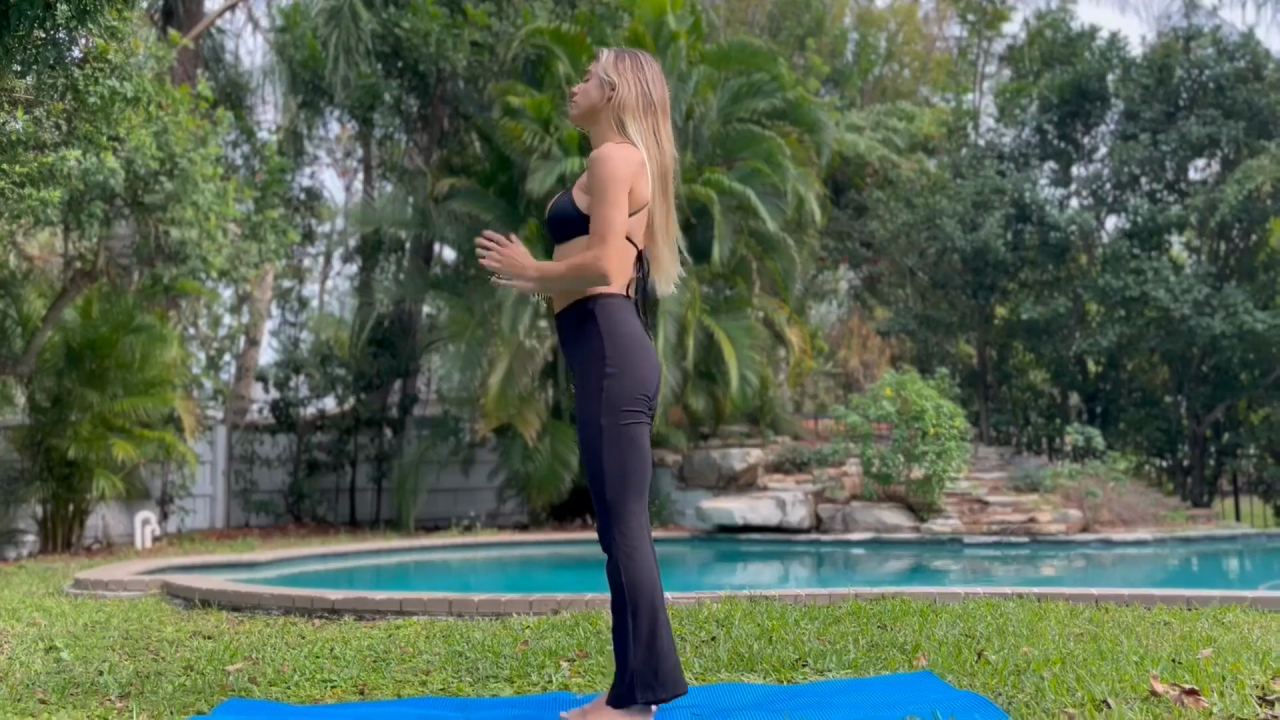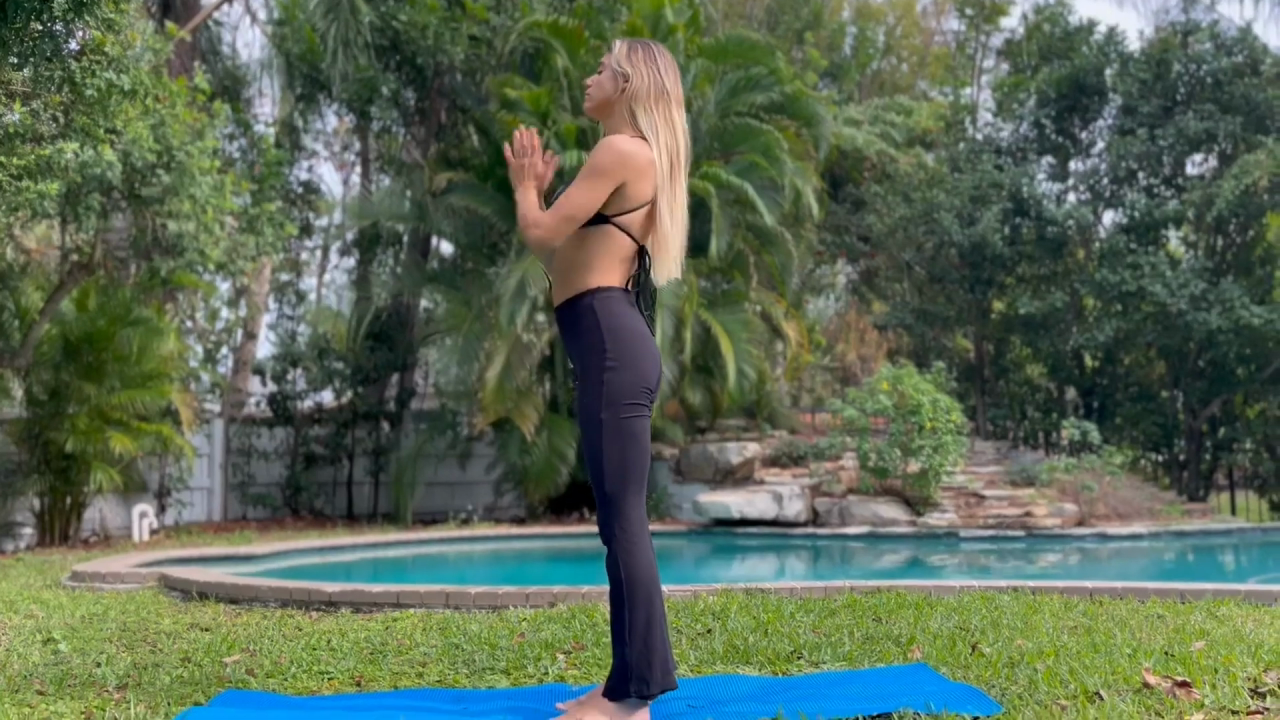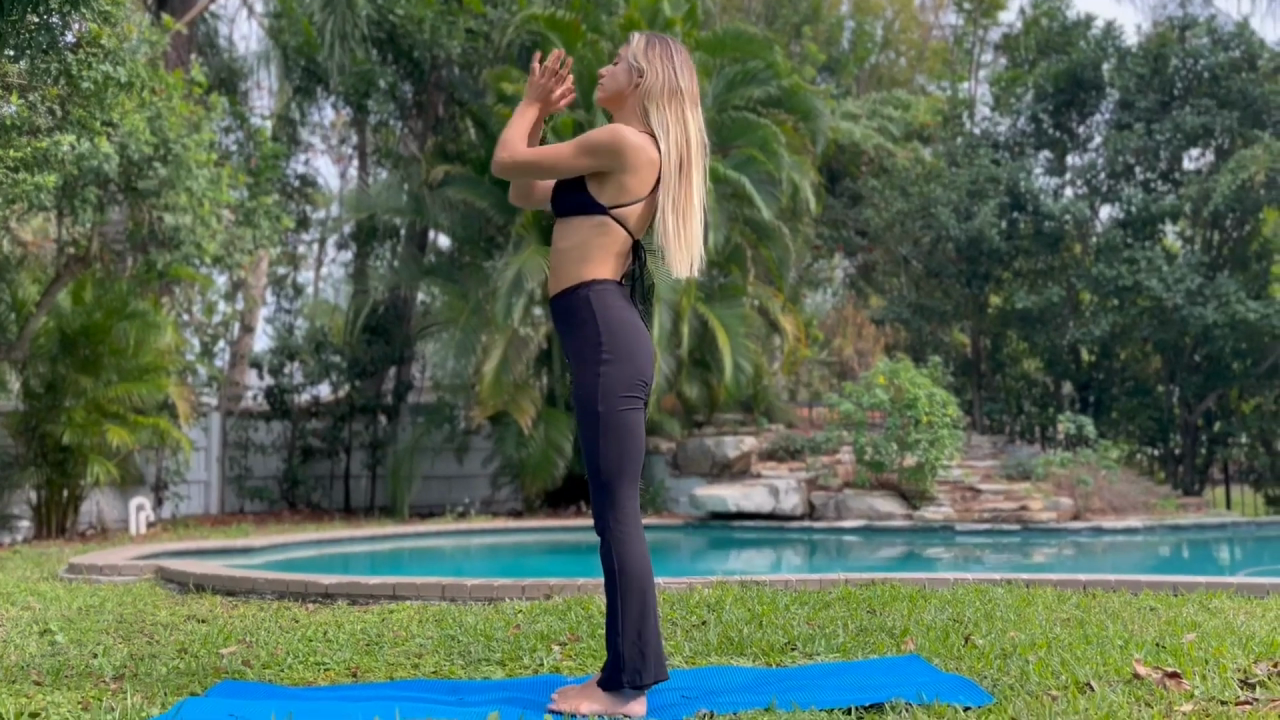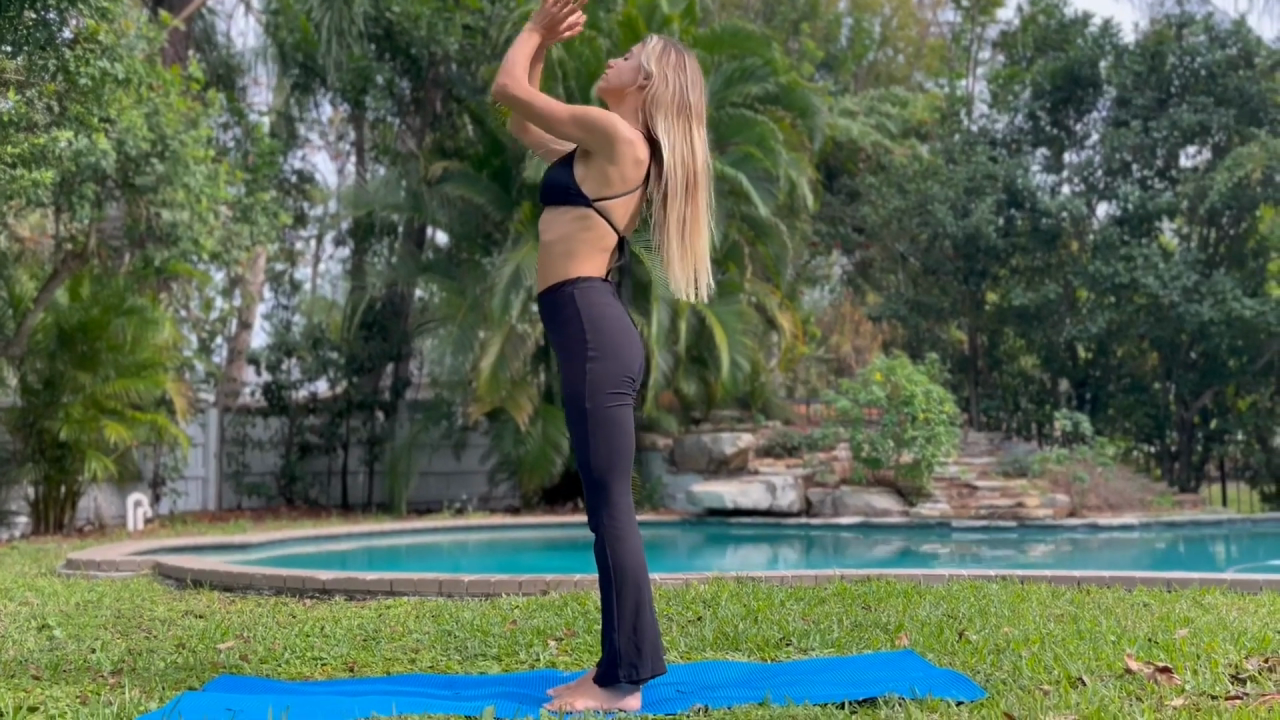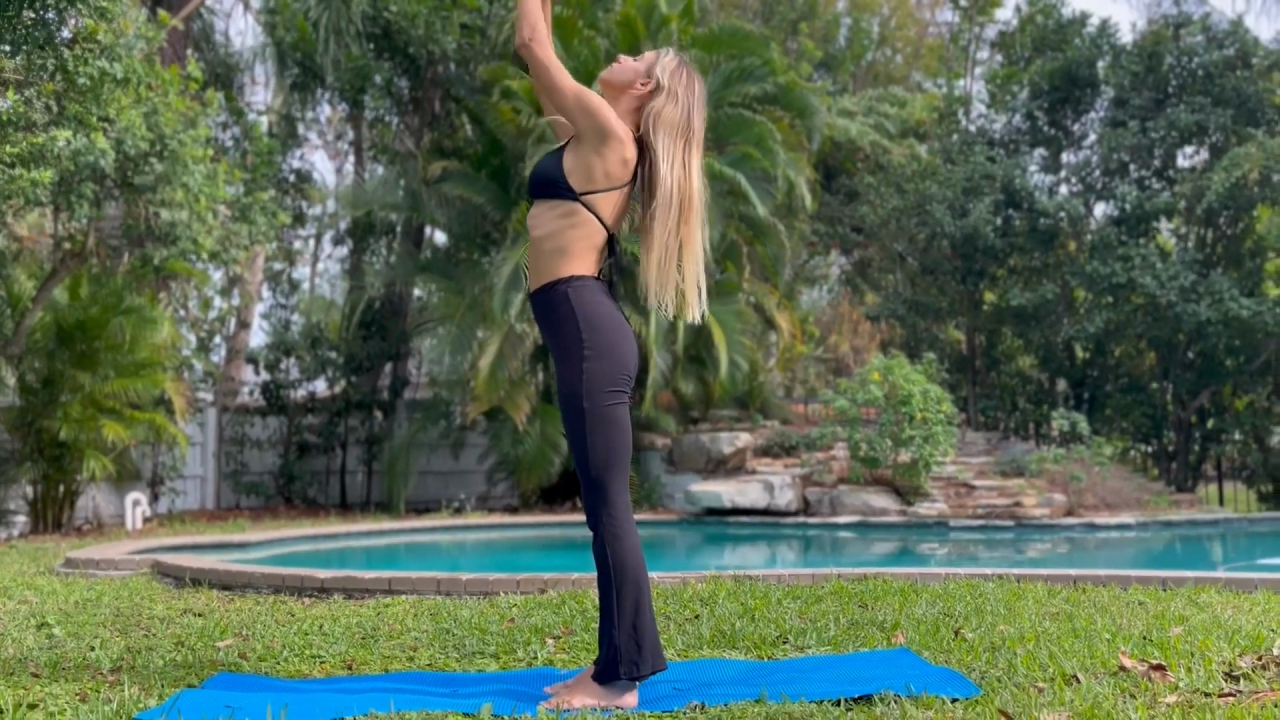
dt=0.3s
person 1, frame 1
left shoulder: (615, 158)
right shoulder: (615, 166)
left elbow: (596, 265)
left wrist: (530, 273)
right wrist: (533, 268)
left hip: (610, 354)
right hip: (609, 354)
left knee: (624, 529)
right knee: (623, 530)
person 1, frame 2
left shoulder: (620, 150)
right shoulder: (629, 159)
left elbow: (543, 237)
right elbow: (571, 250)
left wrist: (525, 186)
right wrist: (537, 190)
left hip: (610, 346)
right hip: (610, 346)
left knee: (622, 520)
right knee: (621, 520)
person 1, frame 3
left shoulder: (624, 144)
right shoulder: (616, 156)
left elbow: (506, 160)
right elbow: (522, 191)
left wrist: (530, 106)
right wrist: (538, 113)
left hip: (604, 337)
right hip: (602, 339)
left knee: (617, 514)
right knee: (614, 514)
person 1, frame 4
left shoulder: (615, 134)
right shoulder: (604, 148)
left elbow: (505, 90)
right elbow: (521, 126)
left hip: (592, 334)
right hip: (592, 334)
left knee: (610, 508)
right knee: (607, 508)
left ankle: (623, 681)
right ankle: (620, 667)
person 1, frame 5
left shoulder: (608, 132)
right shoulder: (594, 139)
right elbow: (538, 68)
left hip: (586, 332)
right hip: (586, 332)
left knee: (608, 506)
right knee: (604, 507)
left ankle: (620, 677)
right ankle: (618, 664)
